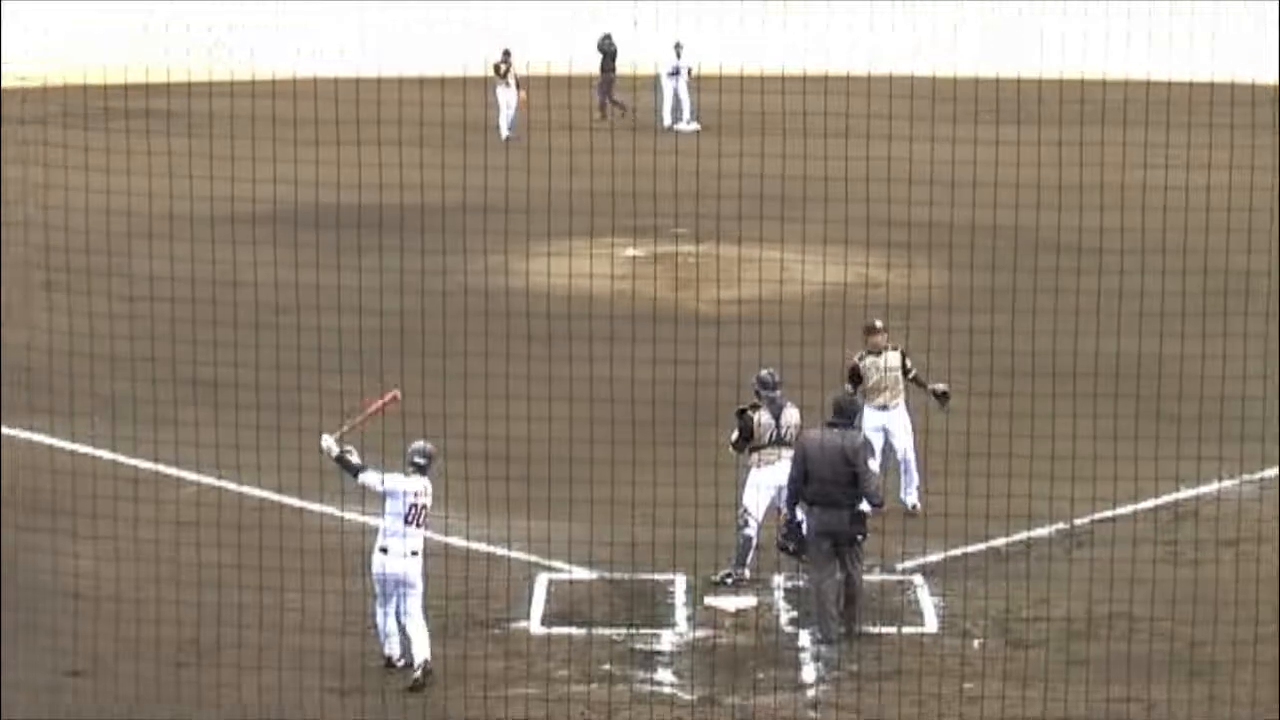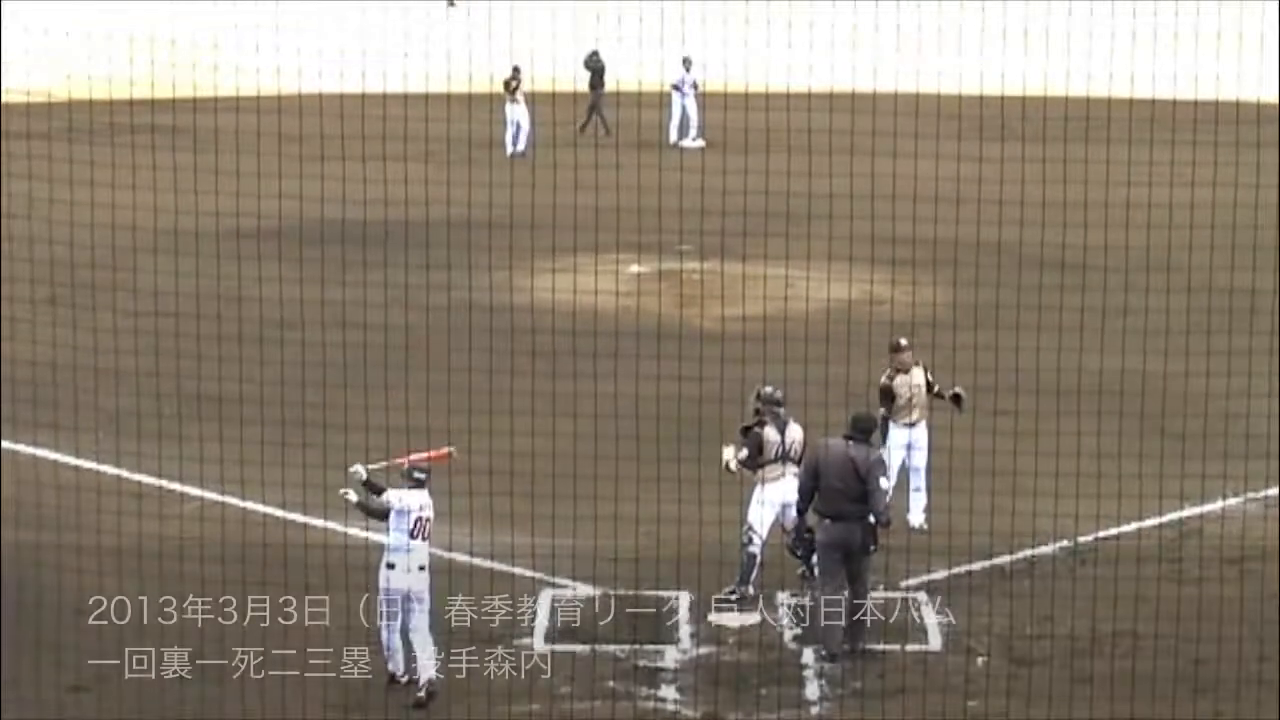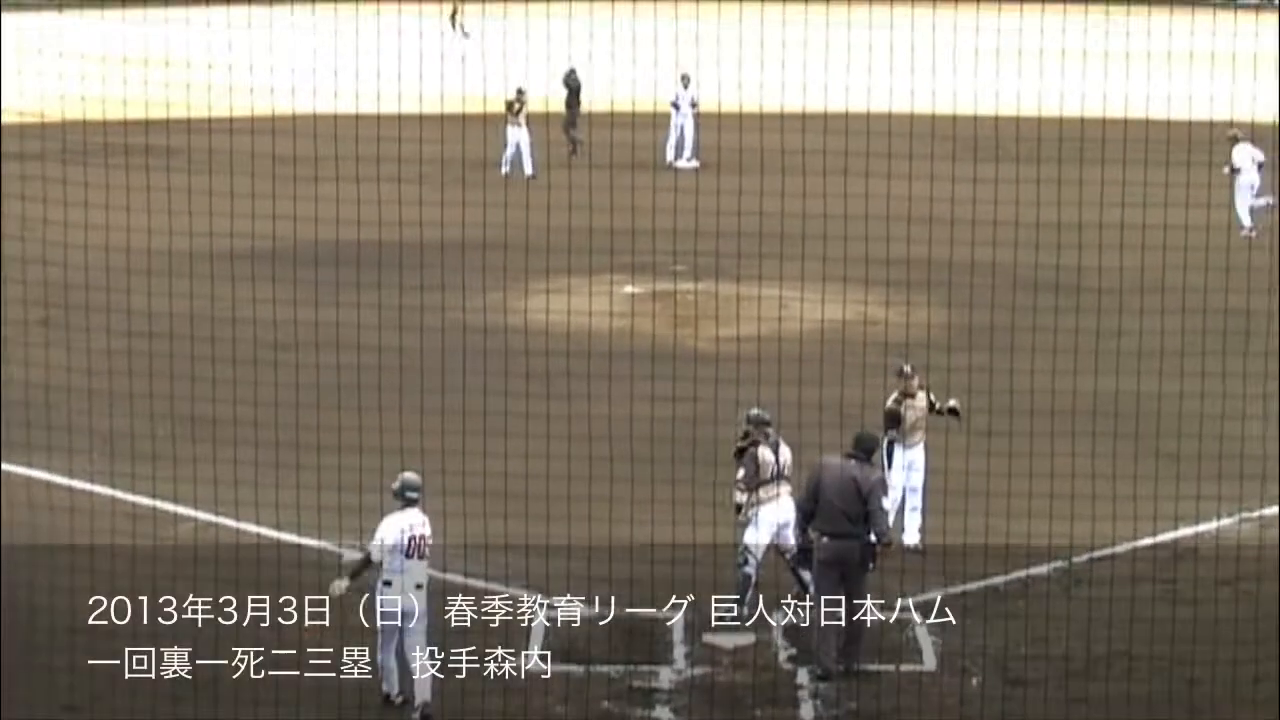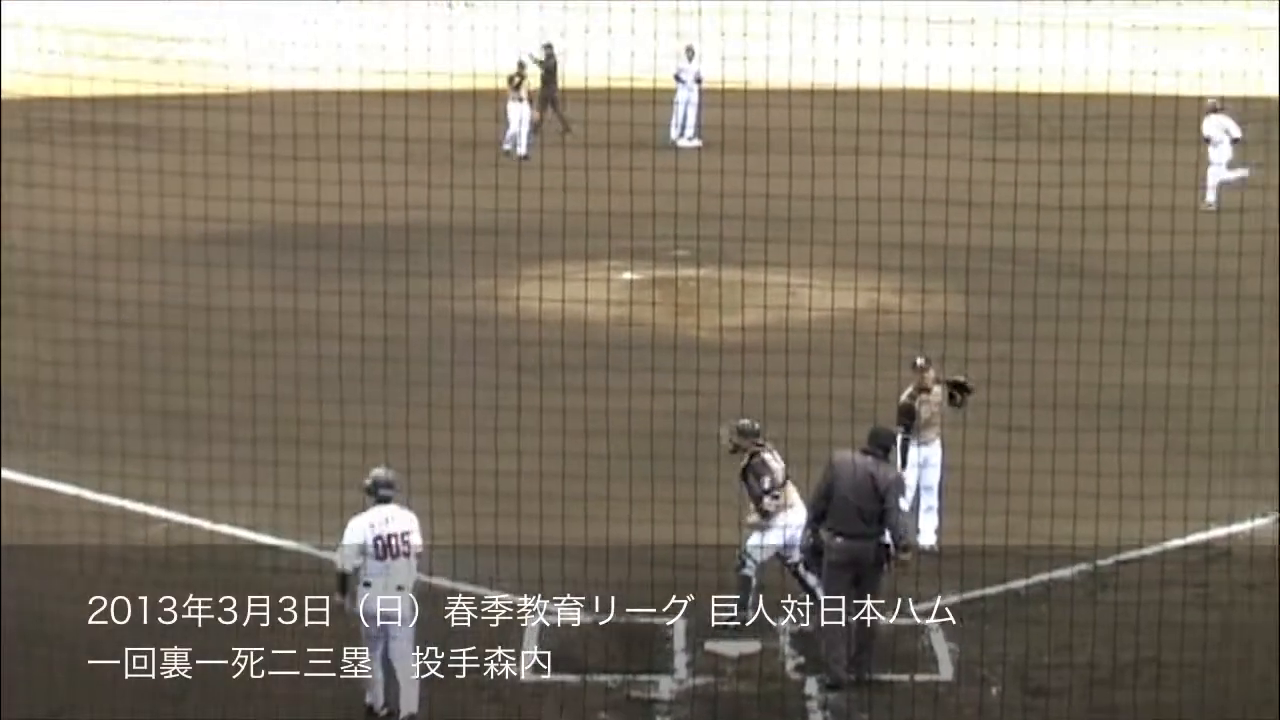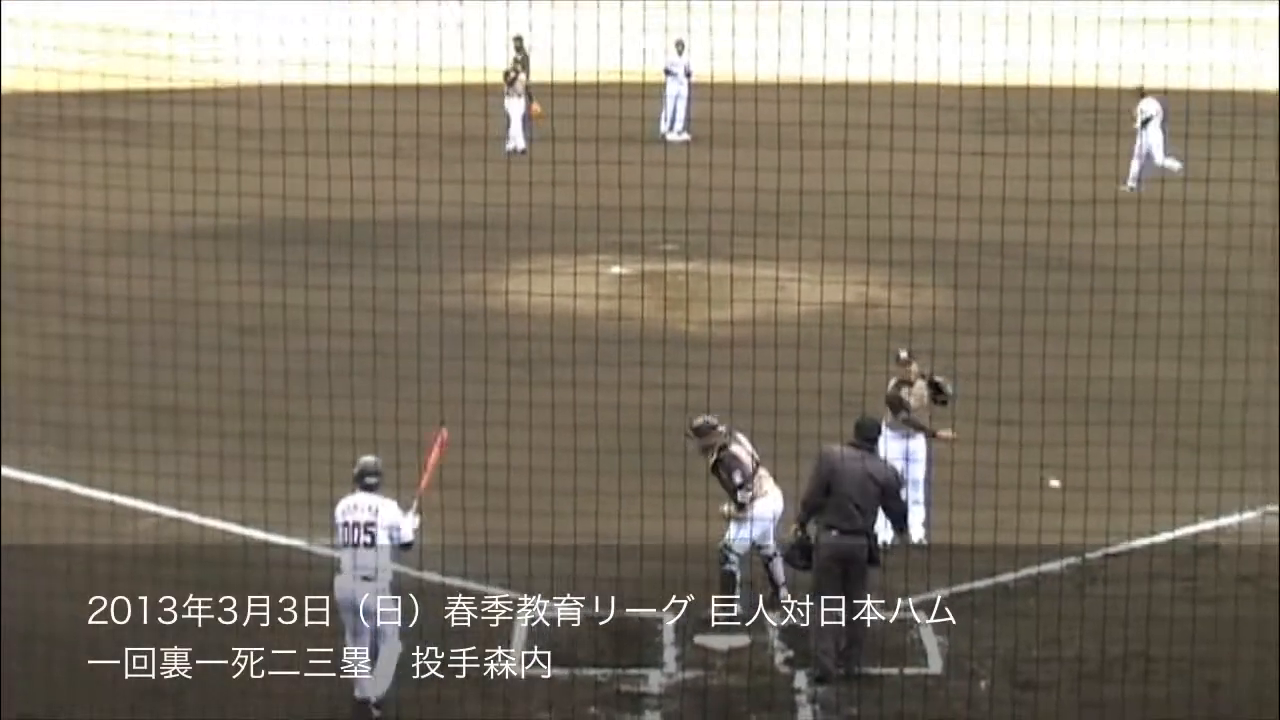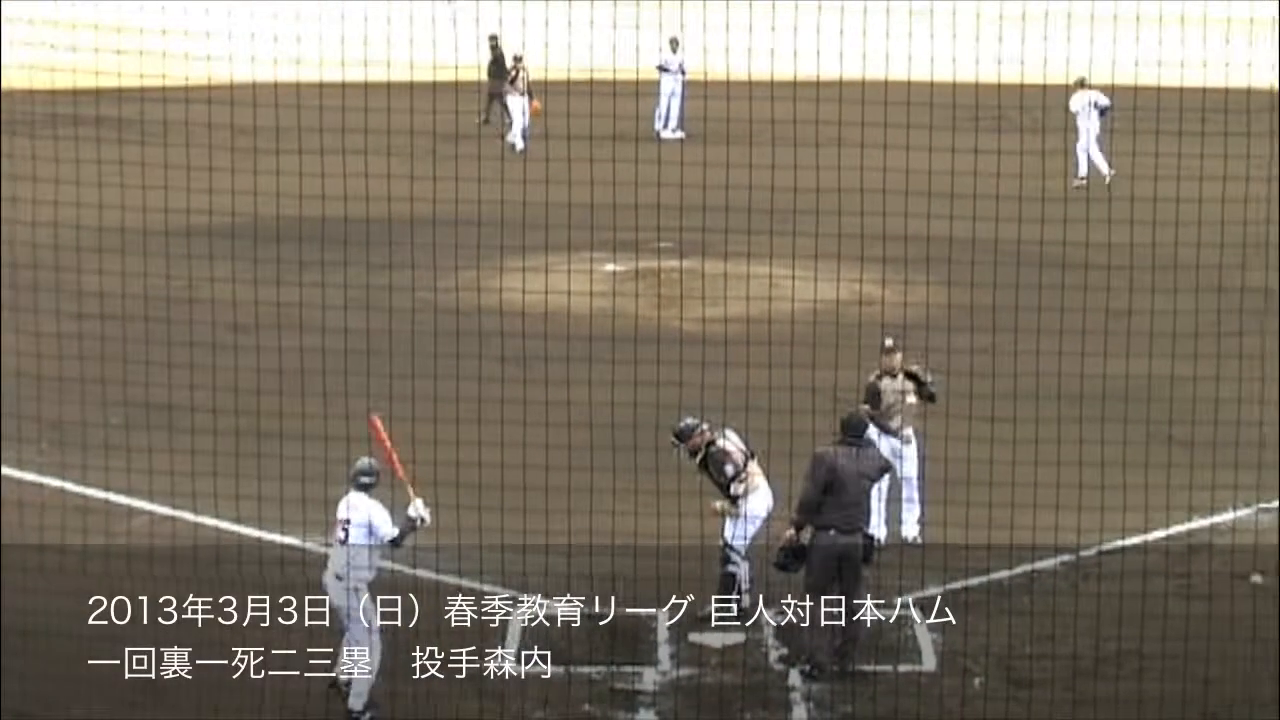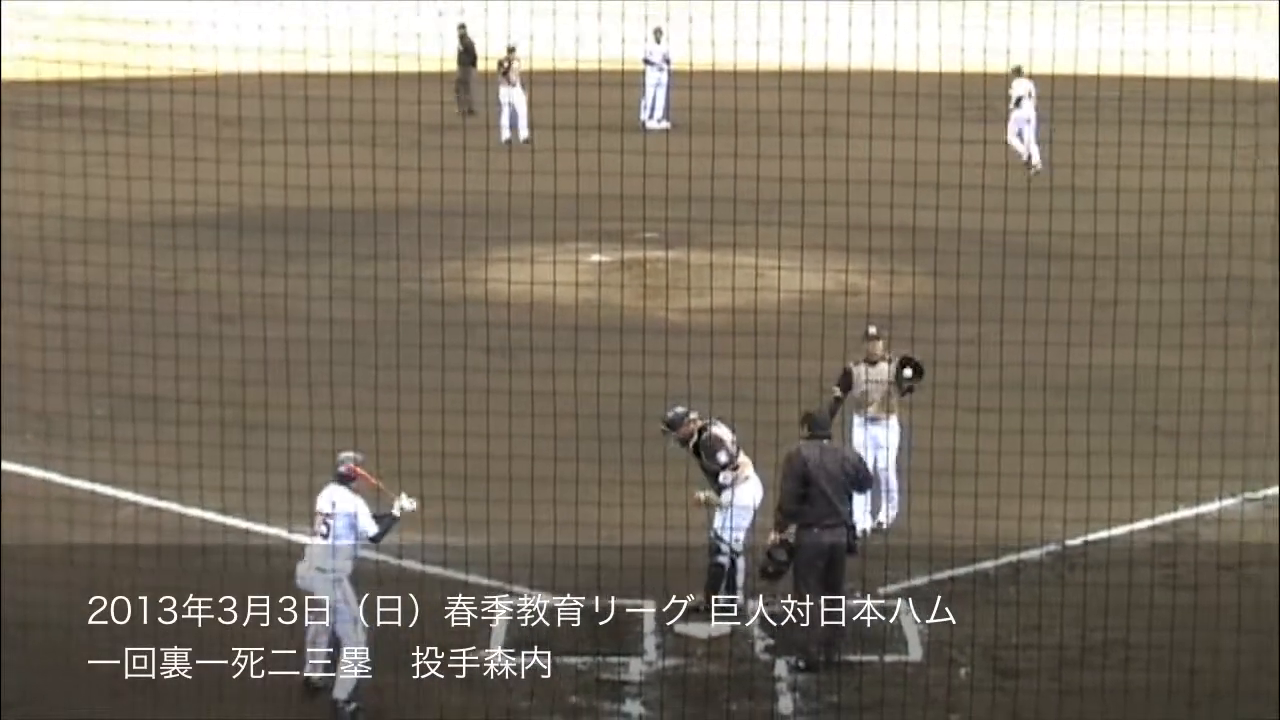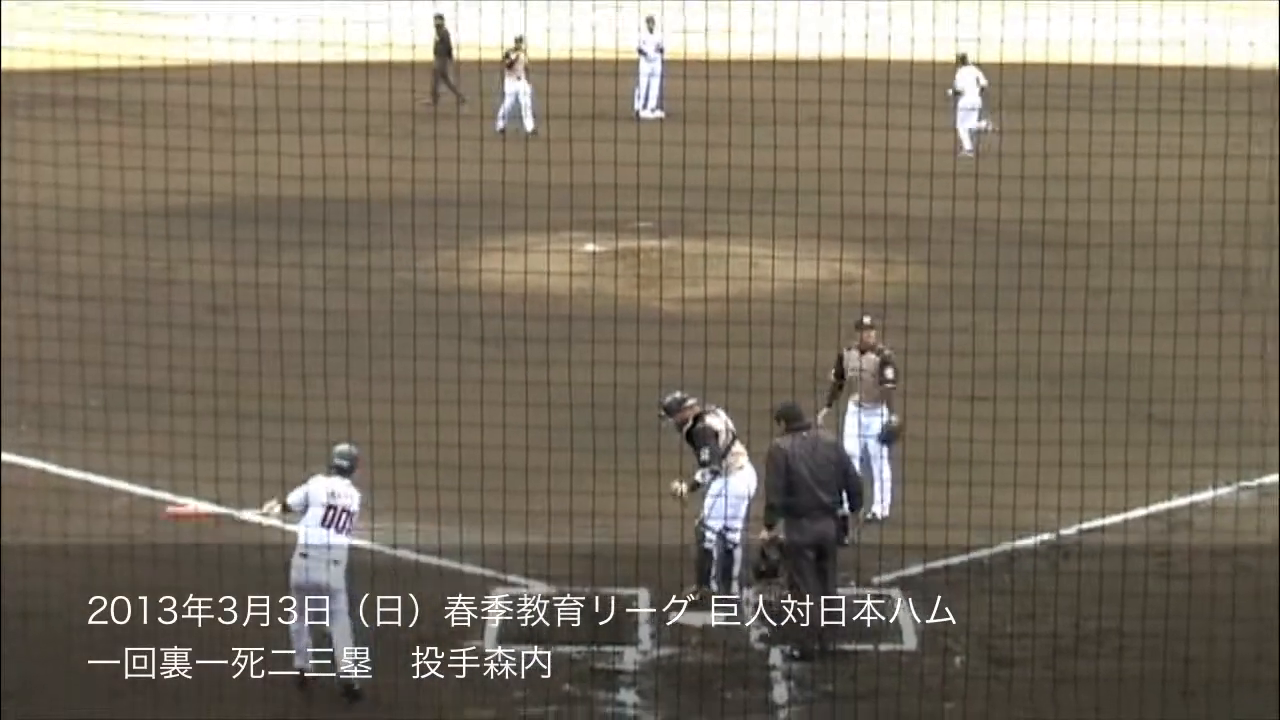
dt=0.3s
person 1, frame 1
left shoulder: (807, 438)
right shoulder: (857, 441)
left elbow: (796, 478)
right elbow: (867, 478)
left wrist: (791, 507)
right wrist: (875, 502)
left hip: (817, 515)
right hip: (848, 516)
left knee: (822, 574)
right knee: (851, 572)
left ankle: (827, 631)
right ankle: (850, 624)
person 1, frame 2
left shoulder: (823, 448)
right shoulder: (872, 457)
left elbow: (805, 486)
right elbow: (877, 493)
left wrist: (800, 513)
right wrist: (882, 519)
left hip: (828, 528)
right hip: (858, 529)
left knee: (829, 589)
right knee: (859, 587)
left ankle: (831, 646)
right ankle: (855, 640)
person 1, frame 3
left shoulder: (824, 466)
right shoulder: (873, 477)
left elbow: (806, 503)
right elbow: (877, 513)
left wrist: (803, 528)
right wrist: (883, 539)
left hip: (826, 545)
right hip: (857, 547)
left knee: (826, 606)
right knee: (855, 605)
left ankle: (825, 665)
right ankle: (850, 660)
person 1, frame 4
left shoulder: (839, 461)
right shoulder: (890, 476)
left elbow: (819, 499)
right elbow: (893, 514)
left wrist: (813, 526)
right wrist: (902, 546)
left hip: (838, 544)
right hip: (870, 548)
left ankle: (836, 673)
right ankle: (861, 668)
person 1, frame 5
left shoulder: (830, 455)
right shoulder: (885, 471)
left elbow: (813, 494)
right elbow: (896, 509)
left wrist: (801, 521)
right wrist: (903, 529)
left hip: (829, 538)
right hip: (860, 542)
left knee: (825, 603)
right knee: (856, 604)
left ankle: (825, 666)
right ankle: (850, 662)
person 1, frame 6
left shoulder: (825, 456)
right shoulder: (873, 460)
left elbow: (811, 496)
left wrist: (796, 525)
left hip: (825, 538)
right hip: (856, 540)
left knee: (818, 598)
right knee: (849, 601)
left ankle: (818, 661)
right ankle: (843, 659)
person 1, frame 7
left shoulder: (798, 453)
right shoulder: (848, 456)
left elbow: (789, 496)
right elbow: (865, 484)
left wrist: (779, 528)
left hip: (810, 534)
right hip: (840, 534)
left knee: (809, 596)
right knee: (835, 594)
left ankle: (811, 656)
right ankle: (830, 650)
person 1, frame 8
left shoulder: (779, 448)
right shoulder: (830, 442)
left elbow: (775, 493)
right elbow: (852, 478)
left wrist: (769, 526)
right wrist: (853, 508)
left hip: (799, 525)
right hip: (829, 522)
left knee: (803, 585)
right knee: (827, 582)
left ankle: (806, 643)
right ankle: (824, 637)
person 2, frame 1
left shoulder: (400, 483)
right shoulder: (425, 485)
left elbow: (365, 478)
right elbow: (379, 479)
left wrist: (336, 454)
right wrist: (358, 462)
left hip: (386, 559)
right hip: (412, 560)
left knee: (385, 607)
right knee: (413, 613)
left ankle: (393, 655)
right ankle: (421, 660)
person 2, frame 2
left shoulder: (406, 497)
right shoulder: (424, 499)
left elbow: (386, 496)
right elbow: (384, 512)
left wrist: (364, 479)
right wrist: (358, 500)
left hip: (394, 574)
right hip: (420, 576)
left knee: (391, 626)
right knee: (420, 631)
left ankle: (397, 673)
right ankle: (428, 680)
person 2, frame 3
left shoulder: (394, 521)
right shoulder: (423, 520)
left elbow: (374, 555)
left wrist: (347, 579)
left hip: (391, 592)
right hip: (417, 594)
left knee: (387, 645)
right knee: (417, 649)
left ankle: (391, 692)
right ankle: (422, 700)
person 2, frame 4
left shoulder: (359, 522)
right shoulder: (408, 517)
left elbow: (344, 565)
right elbow: (416, 555)
left wrist: (341, 592)
left hip: (370, 595)
right hip: (401, 595)
left knee: (372, 651)
right knee: (403, 654)
person 2, frame 5
left shoulder: (342, 506)
right shoulder: (388, 507)
right elbow: (407, 544)
right wrist: (411, 525)
left hip: (345, 584)
right hip: (374, 586)
left knee: (357, 642)
right knee: (389, 645)
left ankle: (363, 696)
right ankle: (372, 697)
person 2, frame 6
left shoulder: (347, 502)
right shoulder: (371, 507)
left elbow: (381, 532)
right elbow: (395, 540)
left wrist: (412, 520)
right wrist: (413, 518)
left hip: (336, 579)
right hip: (350, 584)
left knee: (353, 631)
right knee: (367, 646)
left ankle: (342, 676)
person 2, frame 7
left shoulder: (326, 494)
right shoulder: (352, 501)
right elbow: (374, 535)
left wrist: (395, 511)
right wrist: (396, 514)
left hip: (309, 572)
right hip: (331, 577)
left knee: (320, 623)
right knee: (353, 639)
left ankle: (311, 675)
person 2, frame 8
left shoulder: (320, 482)
right shoulder: (355, 495)
left elbow: (293, 503)
left wrist: (279, 507)
right wrist: (282, 505)
left hip: (307, 563)
right hip: (335, 568)
left knee: (300, 618)
right knee: (340, 623)
left ankle: (304, 670)
right ankle: (347, 675)
person 3, frame 1
left shoulder: (752, 414)
right shoulder: (793, 411)
left elbow: (737, 446)
right elbow: (798, 441)
left wrist: (742, 428)
left hip: (763, 472)
right hip: (787, 468)
left knee: (749, 520)
left ankle: (739, 570)
person 3, frame 2
left shoulder: (758, 431)
right shoulder: (795, 427)
left elbow: (744, 461)
right elbow: (798, 458)
left wrist: (729, 457)
left hip: (769, 489)
right hip: (791, 484)
left knee: (752, 537)
left ankle: (744, 588)
person 3, frame 3
left shoulder: (753, 452)
right shoulder: (782, 446)
left elbow: (743, 483)
left wrist: (740, 511)
left hip: (764, 510)
right hip: (786, 505)
left knee: (748, 559)
right knee: (792, 551)
left ankle: (741, 609)
right ankle: (810, 589)
person 3, frame 4
left shoulder: (757, 462)
right shoulder: (763, 451)
left elbow: (772, 495)
left wrist: (760, 518)
right wrist: (760, 511)
left hip: (780, 518)
right hip: (796, 511)
left knee: (747, 562)
right knee: (793, 558)
left ankle: (743, 614)
right ankle: (818, 595)
person 3, frame 5
left shoulder: (726, 456)
right shoulder: (733, 437)
left elbow: (744, 488)
left wrist: (736, 510)
left hip: (758, 506)
right hip: (773, 497)
left knee: (729, 555)
right knee: (767, 548)
right ankle: (781, 593)
person 3, frame 6
left shoulder: (715, 452)
right shoulder: (723, 434)
left elbow: (738, 478)
right elbow: (751, 456)
left wrist: (729, 505)
left hip: (748, 502)
right hip: (761, 494)
left knee: (731, 553)
right knee: (738, 550)
left ankle: (724, 607)
right ankle: (741, 600)
person 3, frame 7
left shoulder: (707, 439)
right shoulder: (709, 428)
left elbow: (729, 466)
left wrist: (715, 494)
right wrist: (717, 492)
left hip: (738, 492)
right hip: (750, 486)
left knee: (720, 544)
right knee: (734, 545)
left ankle: (712, 599)
right ankle: (735, 596)
person 3, frame 8
left shoulder: (702, 428)
right shoulder: (714, 413)
left elbow: (710, 465)
left wrist: (689, 488)
left hip: (728, 482)
right hip: (745, 475)
left knee: (707, 532)
right knee: (732, 534)
left ankle: (705, 587)
right ankle: (729, 586)
person 4, frame 1
left shoulder: (898, 352)
right shoulder: (859, 361)
left elbow: (911, 374)
right elbow: (850, 392)
left wrist: (930, 388)
left hip: (897, 411)
right hip: (872, 414)
left knee: (907, 455)
right knee: (870, 458)
left ankle: (910, 496)
person 4, frame 2
left shoulder: (920, 368)
right shoulder: (888, 381)
left elbow: (932, 388)
right elbow: (885, 415)
left wrist: (948, 395)
right wrist: (884, 444)
left hip: (919, 428)
right hip: (897, 430)
left knee: (919, 474)
right knee: (888, 473)
left ankle: (916, 517)
person 4, frame 3
left shoulder: (923, 391)
right shoulder: (894, 406)
left elbow: (934, 407)
right elbow: (890, 439)
left wrist: (946, 410)
right wrist: (889, 468)
left hip: (917, 448)
right hip: (898, 450)
left knee: (915, 494)
right knee: (894, 493)
left ankle: (911, 538)
person 4, frame 4
left shoulder: (942, 386)
right shoulder: (908, 400)
left elbow: (959, 403)
right elbow: (905, 437)
left wrist: (963, 392)
right wrist: (903, 468)
left hip: (934, 445)
right hip: (911, 446)
left knee: (931, 491)
right knee: (905, 492)
left ankle: (927, 538)
person 4, frame 5
left shoulder: (925, 380)
right shoulder: (894, 392)
left elbow: (942, 401)
right elbow: (909, 421)
left wrist: (943, 392)
right wrist: (936, 434)
left hip: (917, 438)
right hip: (893, 438)
left knee: (917, 485)
left ankle: (916, 533)
right ankle: (882, 534)
person 4, frame 6
left shoulder: (911, 375)
right shoulder: (875, 382)
left elbow: (932, 399)
right elbow: (871, 415)
left wrist: (926, 383)
right wrist: (895, 434)
left hip: (906, 433)
right hip: (881, 435)
left knee: (911, 480)
right knee: (880, 483)
left ankle: (911, 531)
right ankle: (877, 532)
person 4, frame 7
left shoulder: (892, 366)
right shoulder: (853, 368)
left elbow: (904, 390)
right elbow: (838, 398)
left hip: (887, 424)
right hip: (861, 424)
left knee: (886, 471)
left ankle: (887, 513)
right ankle: (861, 522)
person 4, frame 8
left shoulder: (884, 356)
right shoulder: (846, 353)
left elbow: (889, 387)
right elbow: (837, 382)
left wrist: (892, 414)
right wrist: (827, 407)
left hip: (878, 410)
right hip: (854, 407)
left knee: (877, 458)
right knee: (850, 455)
left ankle: (881, 507)
